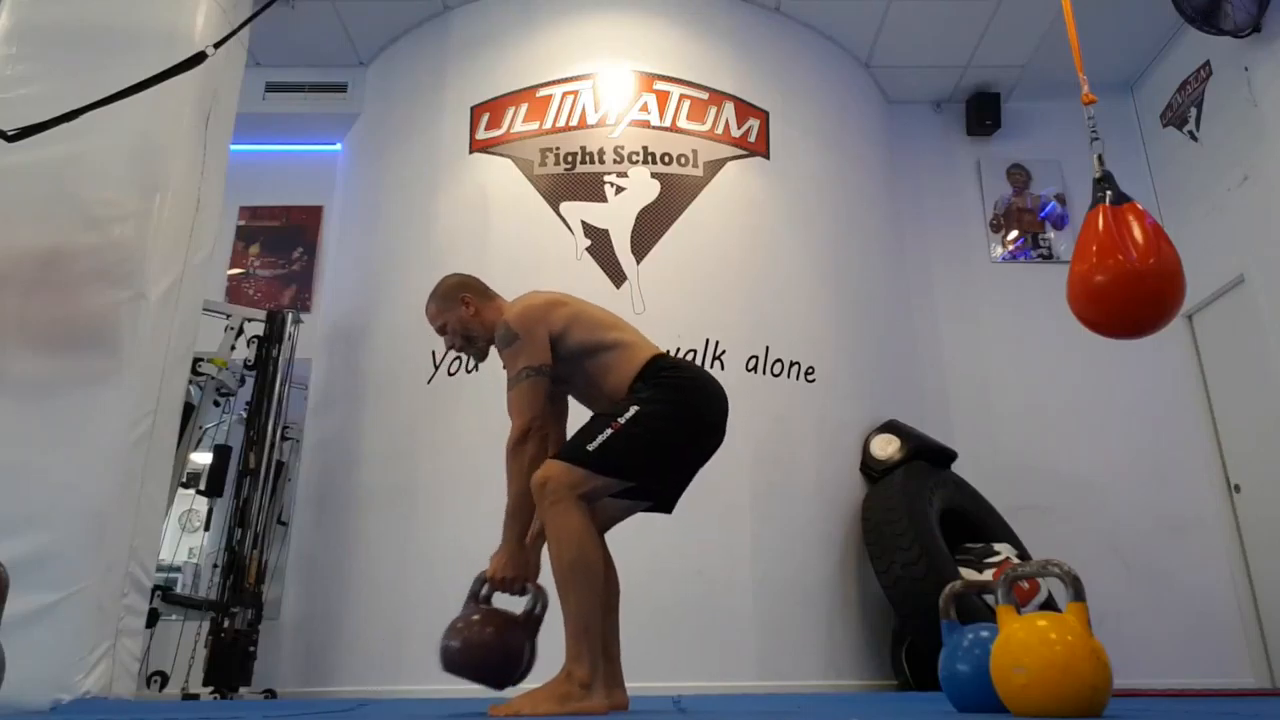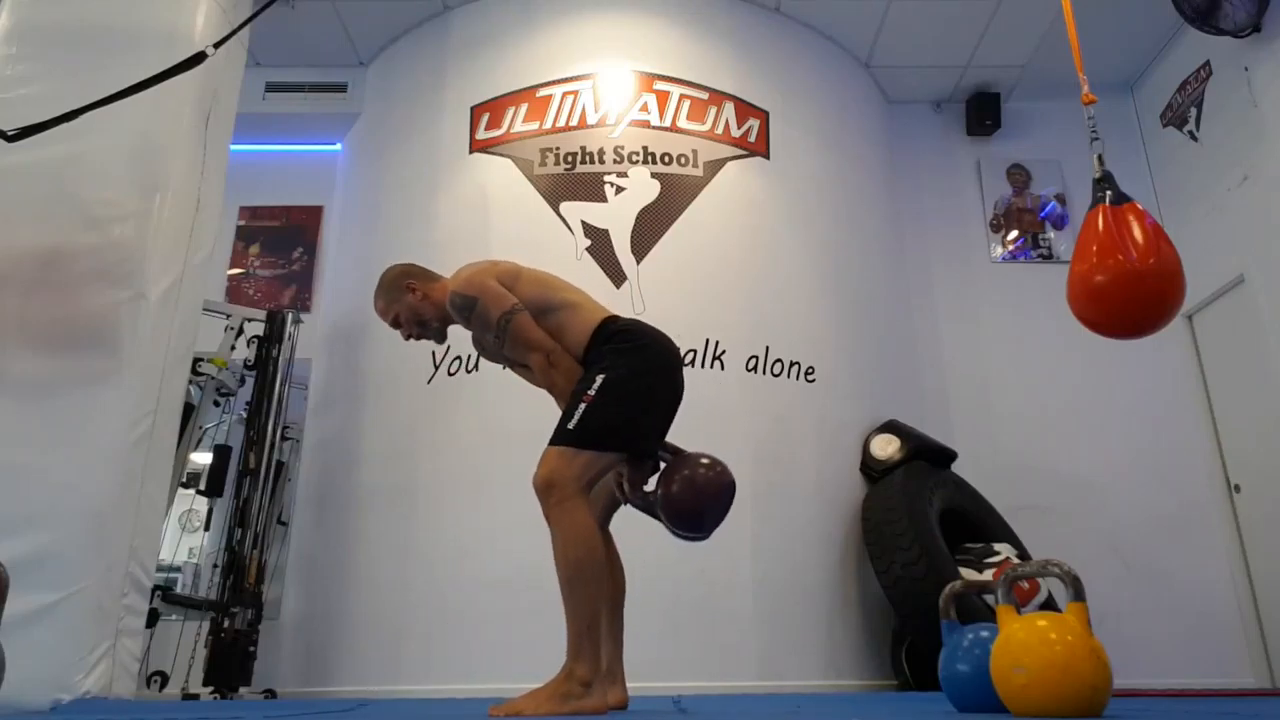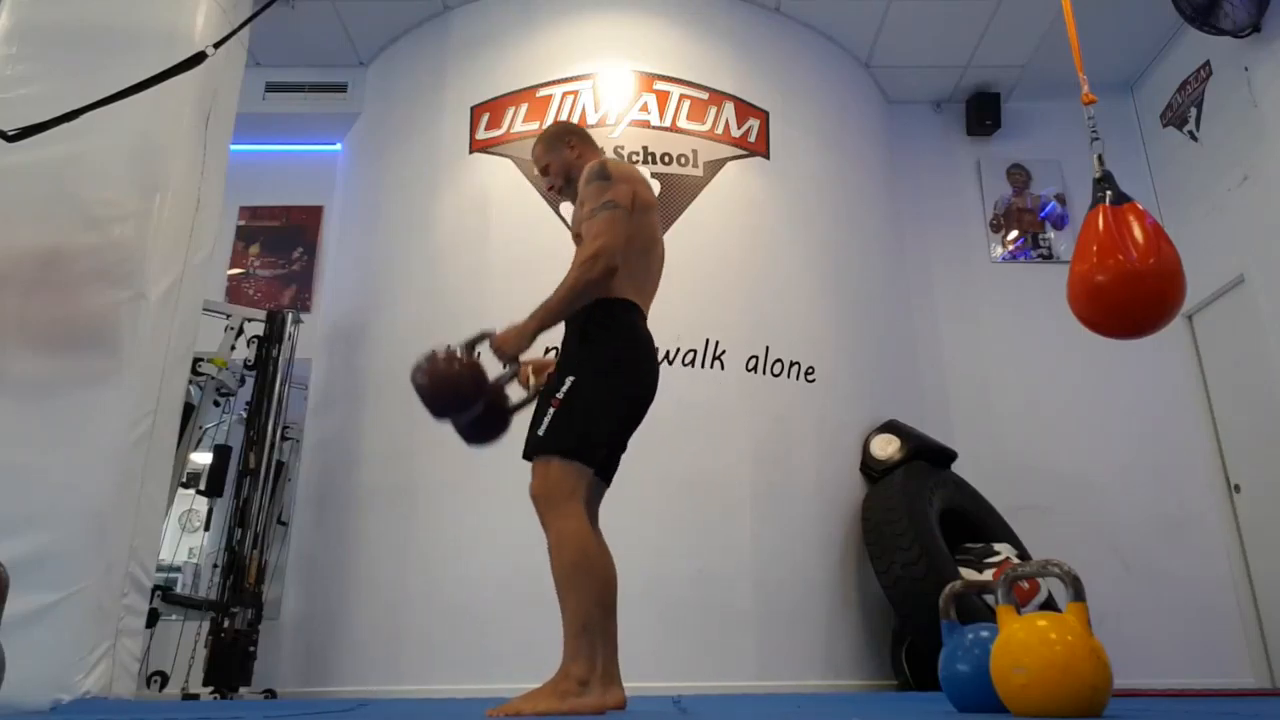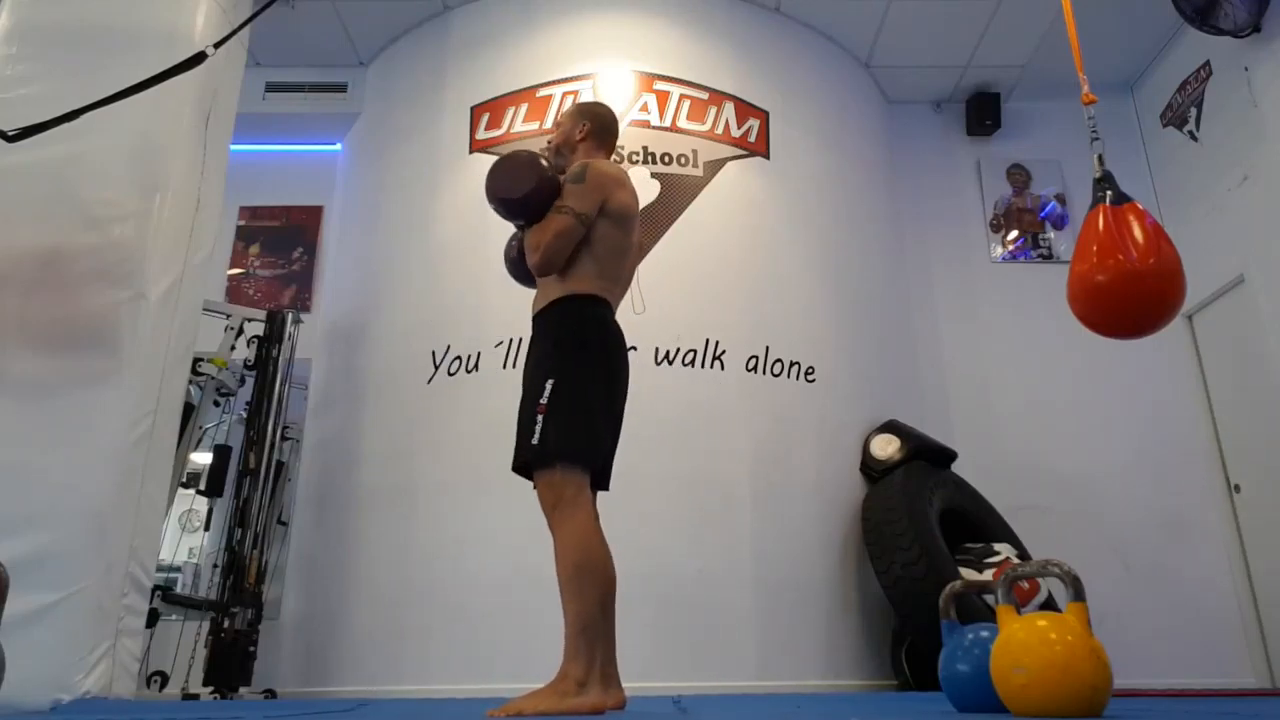
dt=0.5s
person 1, frame 1
left shoulder: (517, 321)
right shoulder: (534, 336)
left elbow: (527, 437)
right elbow: (555, 454)
left wrist: (511, 547)
right wrist: (532, 545)
left hip: (675, 395)
right hip: (688, 402)
left knee: (555, 489)
right knee: (579, 521)
left ankle: (582, 682)
right ankle: (606, 681)
person 1, frame 2
left shoulder: (467, 289)
right shoulder: (487, 335)
left elbow: (548, 358)
left wrist: (615, 446)
right wrist: (625, 444)
left hip: (632, 356)
right hip: (644, 363)
left knee: (558, 482)
right knee: (586, 513)
left ankle: (582, 679)
right ankle: (608, 679)
person 1, frame 3
left shoulder: (606, 174)
right shoulder: (625, 202)
left elbow: (598, 262)
left wrist: (527, 325)
right wrist: (557, 363)
left hip: (605, 346)
right hip: (625, 353)
left knee: (554, 495)
right knee: (572, 507)
person 1, frame 4
left shoulder: (591, 172)
right shoulder: (611, 195)
left elbow: (542, 257)
left wrist: (536, 209)
right wrist: (542, 214)
left hip: (570, 337)
right hip: (589, 341)
left knee: (564, 498)
right knee: (573, 505)
